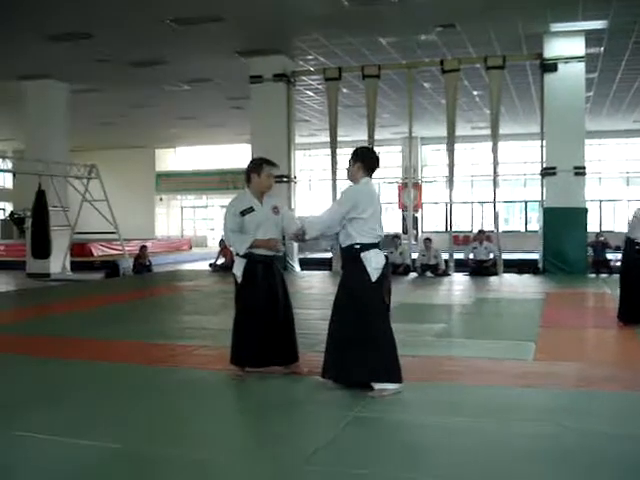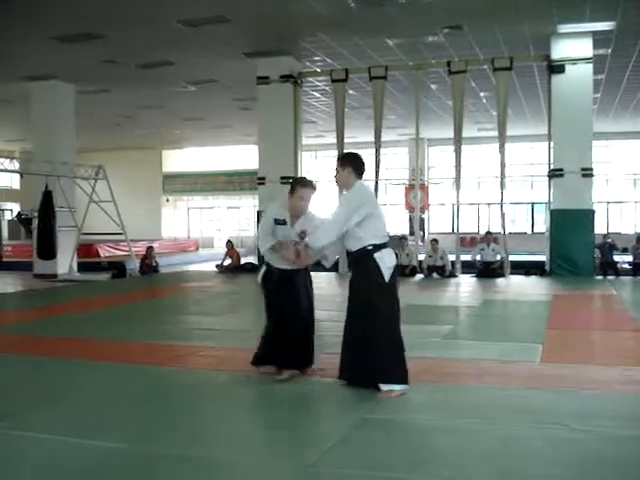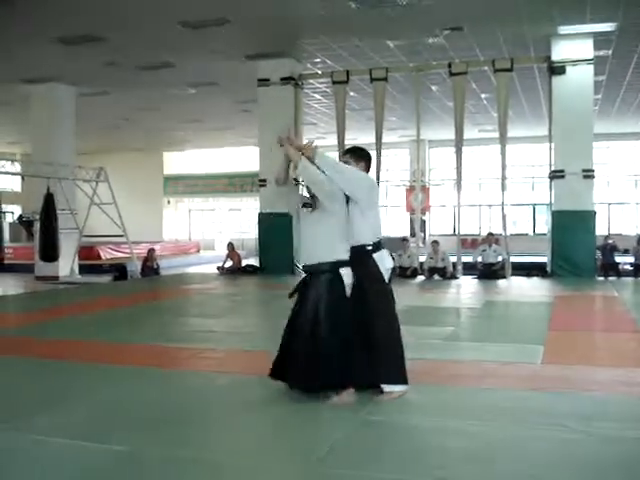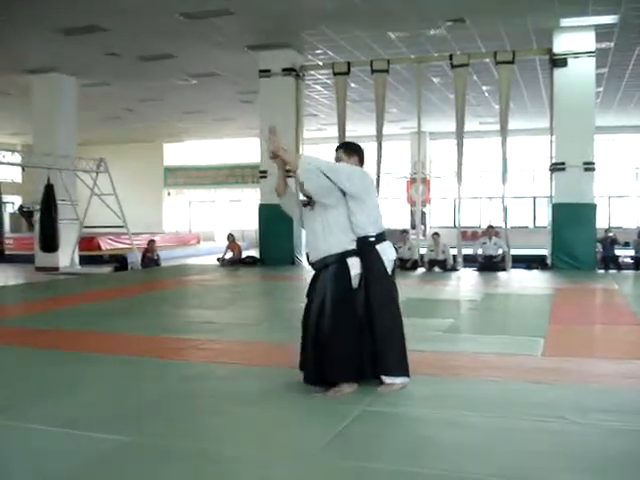
dt=1s
person 1, frame 1
left shoulder: (355, 192)
right shoulder: (369, 193)
left elbow: (330, 221)
right elbow: (343, 225)
left wrist: (304, 230)
right wrist: (311, 228)
left hip: (362, 263)
right hip: (365, 261)
left knee: (373, 321)
right knee: (350, 319)
left ankle: (388, 379)
right ankle: (355, 372)
person 1, frame 2
left shoulder: (359, 194)
right shoulder: (354, 197)
left elbow: (334, 225)
right elbow: (338, 231)
left wrist: (307, 243)
right wrist: (314, 251)
left hip: (375, 263)
right hip: (364, 265)
left knee: (382, 322)
right knee: (359, 321)
left ankle: (395, 380)
right ankle: (362, 374)
person 1, frame 3
left shoulder: (365, 184)
right shoulder: (348, 189)
left elbow: (334, 169)
right elbow: (328, 175)
left wrist: (307, 152)
right wrist: (300, 156)
left hip: (371, 261)
right hip: (356, 261)
left knee: (381, 321)
right knee: (359, 321)
left ankle: (395, 382)
right ankle: (365, 375)
person 1, frame 4
left shoulder: (359, 178)
right shoulder: (348, 184)
left elbow: (321, 167)
left wrist: (285, 155)
left hip: (374, 253)
right hip: (360, 253)
left knee: (384, 313)
right knee: (363, 313)
left ankle: (396, 374)
right ankle: (370, 368)
person 2, frame 1
left shoulder: (274, 203)
right shoulder: (238, 204)
left elbow: (292, 226)
right elbow: (231, 236)
right wrist: (260, 243)
left hip: (272, 266)
right hip: (250, 267)
left knee: (282, 313)
right knee: (248, 315)
left ankle: (287, 359)
right ankle: (241, 362)
person 2, frame 2
left shoulder: (313, 221)
right shoulder: (274, 210)
right elbow: (264, 237)
left wrist: (303, 255)
right wrist: (282, 248)
left hip: (298, 275)
right hip: (274, 274)
left knee: (302, 318)
right knee: (279, 318)
left ankle: (297, 363)
right ankle: (277, 362)
person 2, frame 3
left shoulder: (335, 200)
right shoulder: (304, 207)
left elbow: (312, 173)
right elbow: (283, 182)
left wrist: (291, 150)
right wrist: (288, 158)
left hip: (333, 277)
right hip: (313, 278)
left knee: (334, 331)
right knee: (302, 328)
left ankle: (345, 387)
right ankle: (306, 379)
person 2, frame 4
left shoulder: (333, 197)
right shoulder: (305, 209)
left elbow: (310, 175)
right elbow: (283, 194)
left wrist: (281, 152)
right wrist: (281, 167)
left hip: (342, 267)
right hip: (324, 271)
left knee: (340, 322)
right knee: (316, 321)
left ankle: (348, 379)
right ankle: (325, 373)
